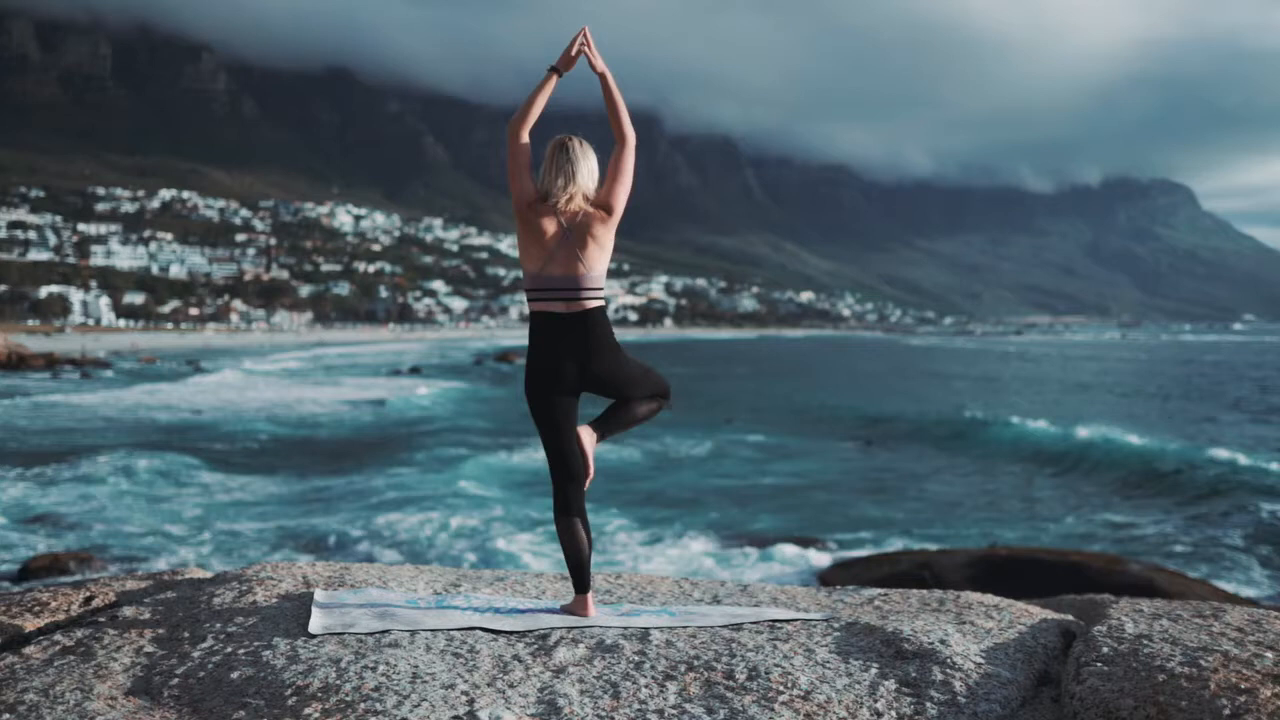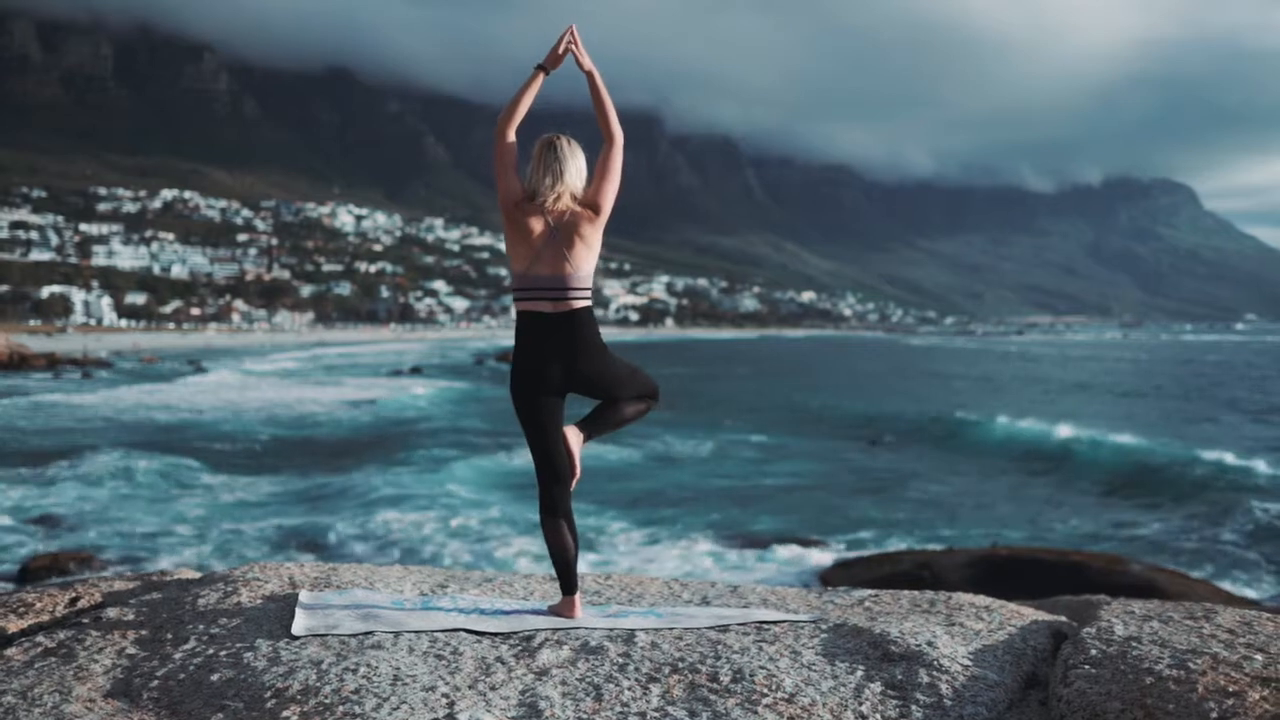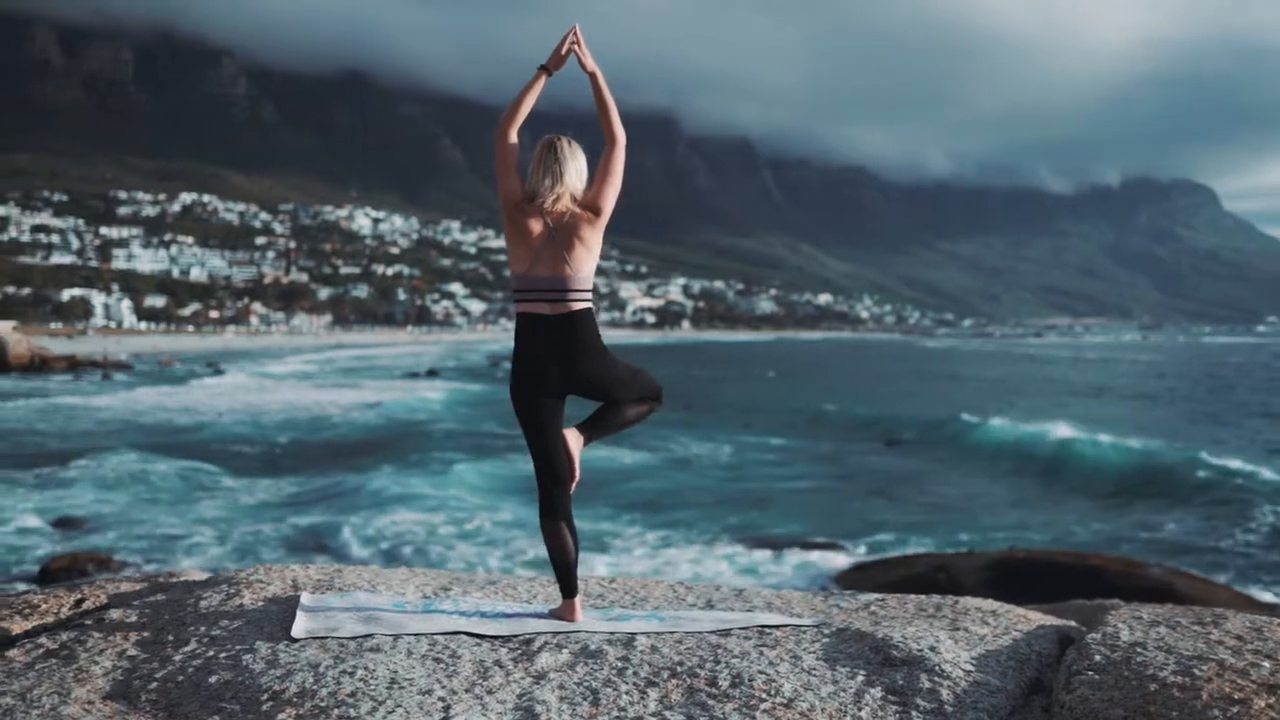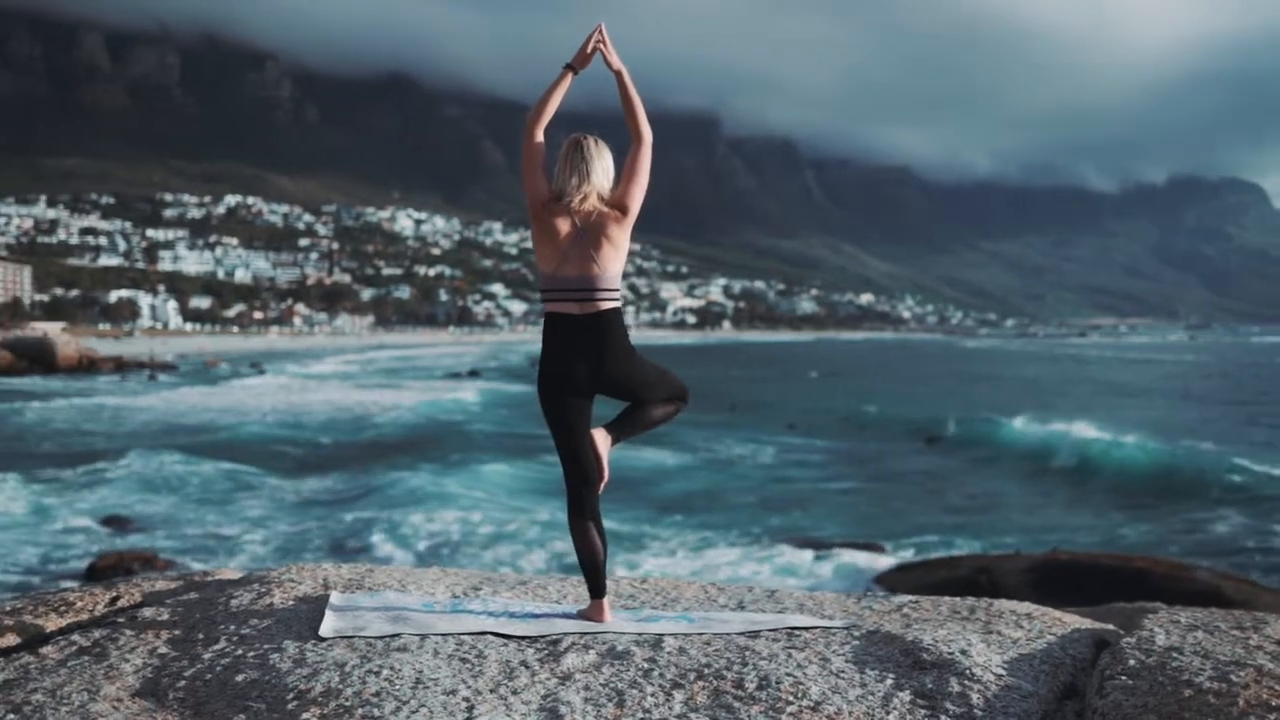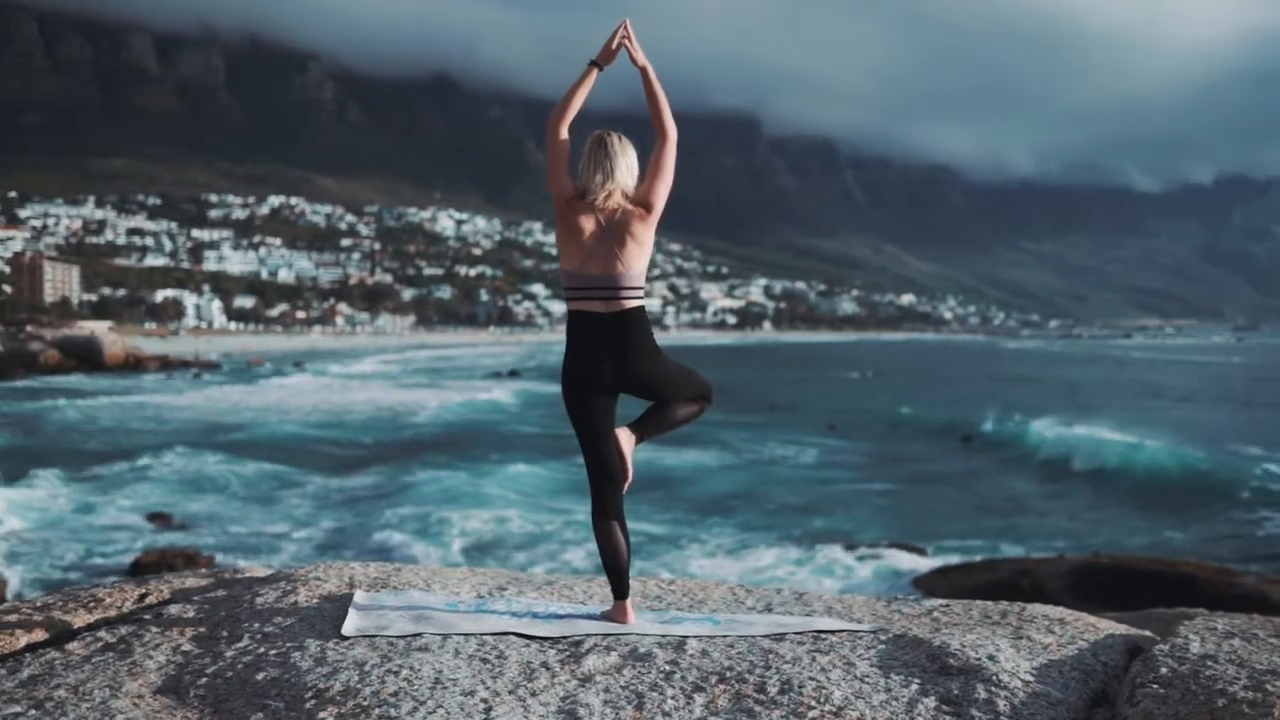
dt=0.5s
person 1, frame 1
left shoulder: (530, 216)
right shoulder: (604, 217)
left elbow: (517, 134)
right elbow: (627, 139)
left wrist: (559, 70)
right wrist: (601, 70)
left hip: (546, 358)
right hip: (596, 352)
left knee: (567, 485)
right knee: (658, 390)
left ankle: (583, 598)
right ankle: (595, 432)
person 1, frame 2
left shoulder: (516, 215)
right shoulder: (592, 217)
left elbow: (504, 132)
right elbow: (615, 138)
left wrist: (544, 68)
right wrist: (588, 69)
left hip: (532, 357)
right hip: (582, 352)
left knee: (552, 486)
right knee: (646, 392)
left ankle: (570, 600)
right ankle: (580, 433)
person 1, frame 3
left shoulder: (517, 216)
right shoulder: (591, 219)
left elbow: (506, 133)
right elbow: (617, 139)
left wrist: (548, 69)
right wrist: (591, 69)
left hip: (531, 359)
right hip: (581, 354)
left knee: (552, 488)
right knee: (649, 394)
left ankle: (570, 603)
right ankle: (581, 435)
person 1, frame 4
left shoulder: (543, 216)
right shoulder: (619, 217)
left elbow: (532, 131)
right elbow: (644, 138)
left wrist: (573, 67)
right wrist: (616, 67)
left hip: (559, 360)
right hip: (610, 354)
left knee: (580, 488)
right knee: (675, 393)
left ankle: (598, 604)
right ankle: (609, 436)
person 1, frame 5
left shoulder: (568, 214)
right shoulder: (643, 215)
left elbow: (557, 129)
right elbow: (668, 134)
left wrist: (598, 64)
right wrist: (642, 64)
left hip: (583, 358)
right hip: (634, 352)
left knee: (604, 488)
right knee: (698, 392)
left ankle: (622, 606)
right ankle: (633, 435)
